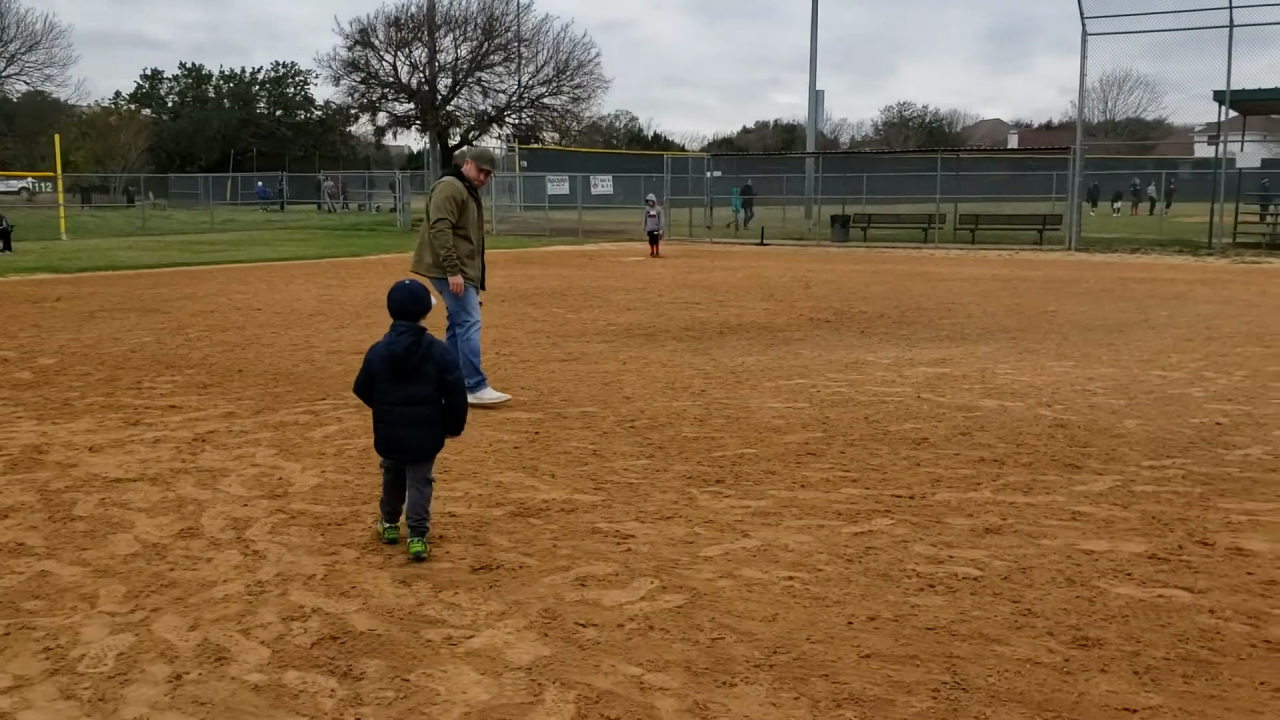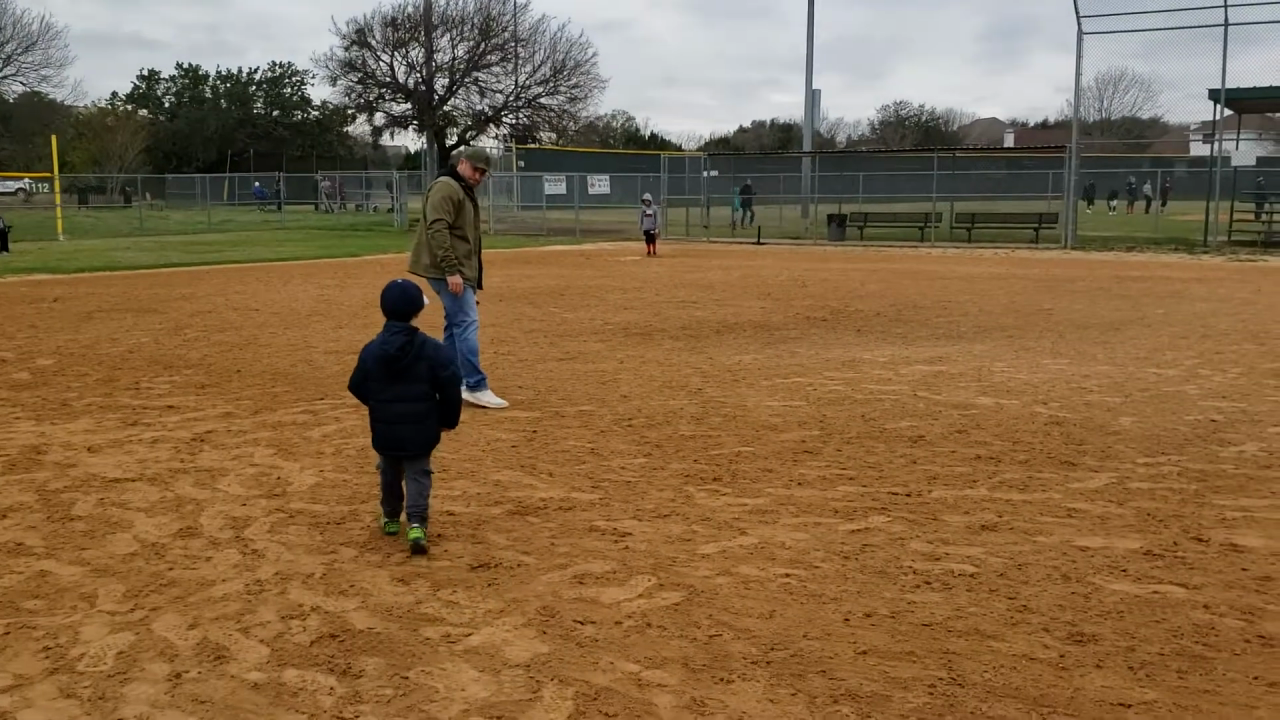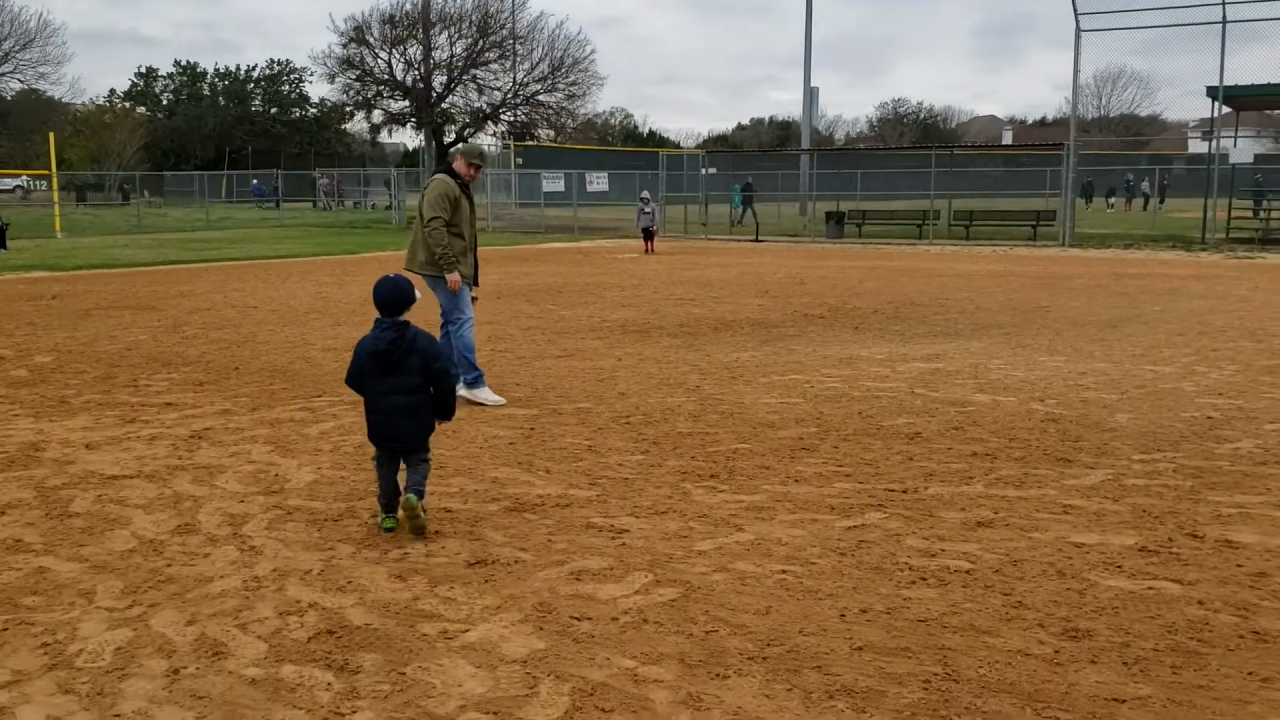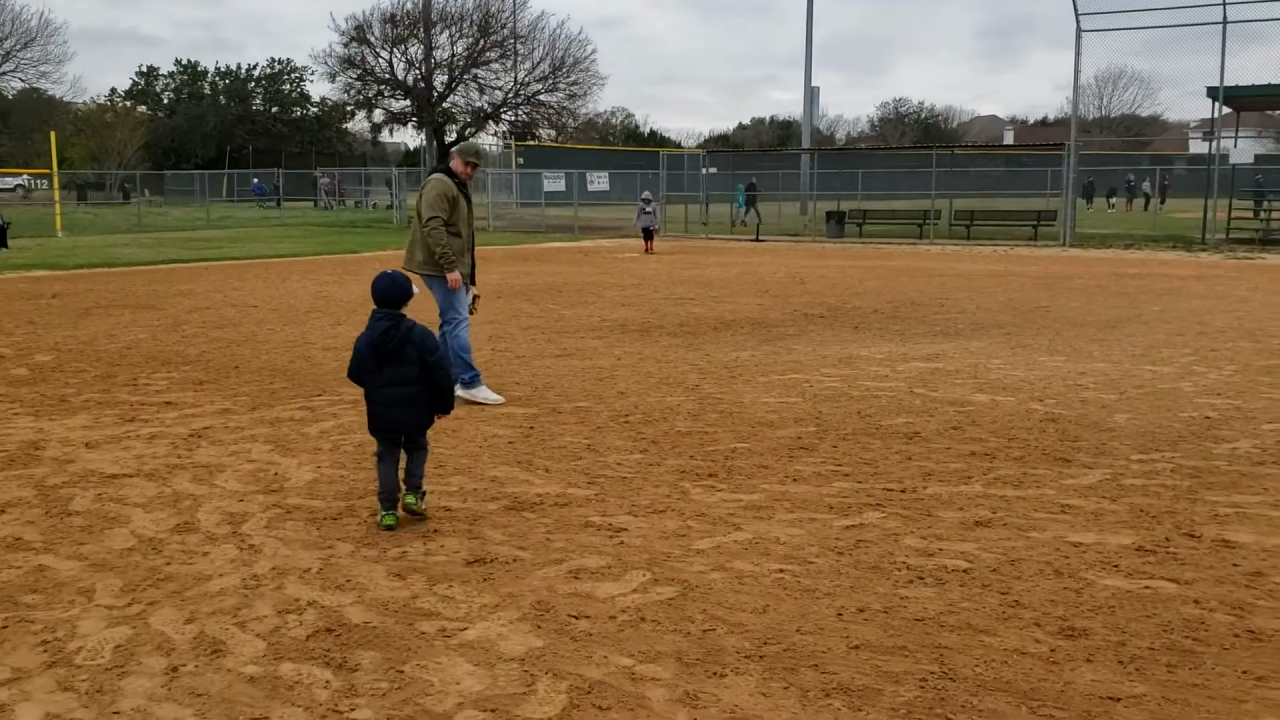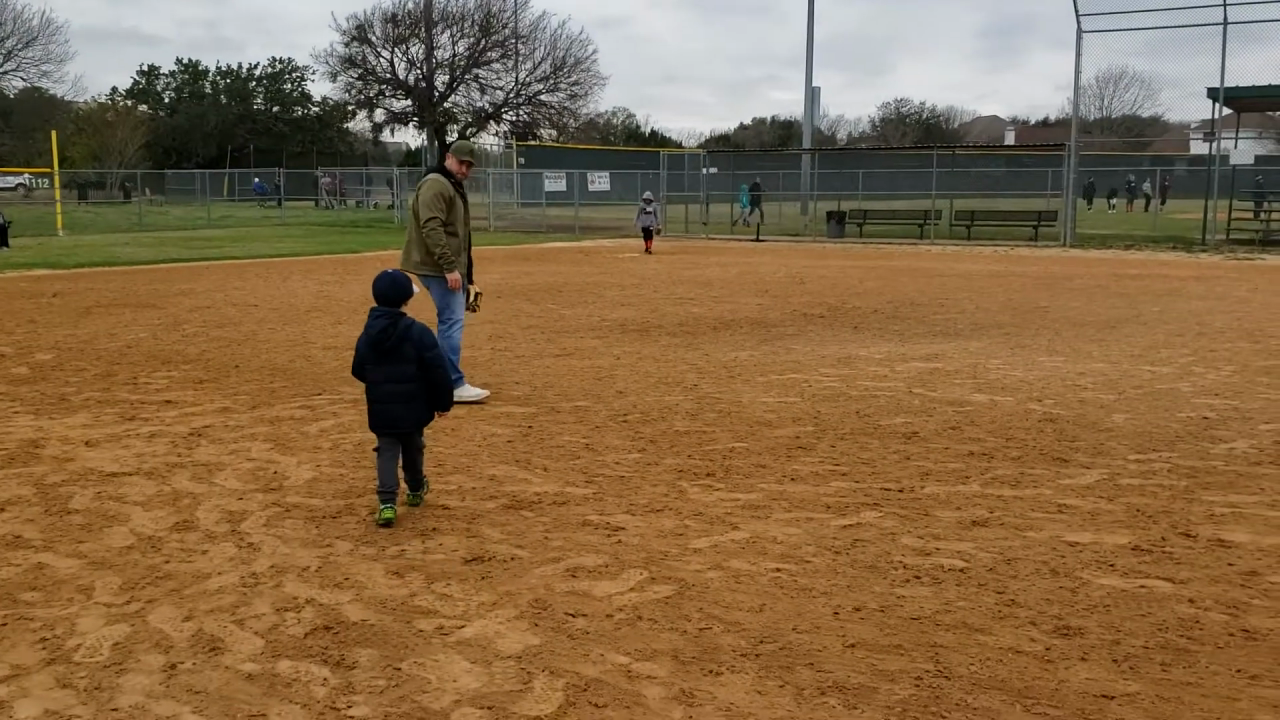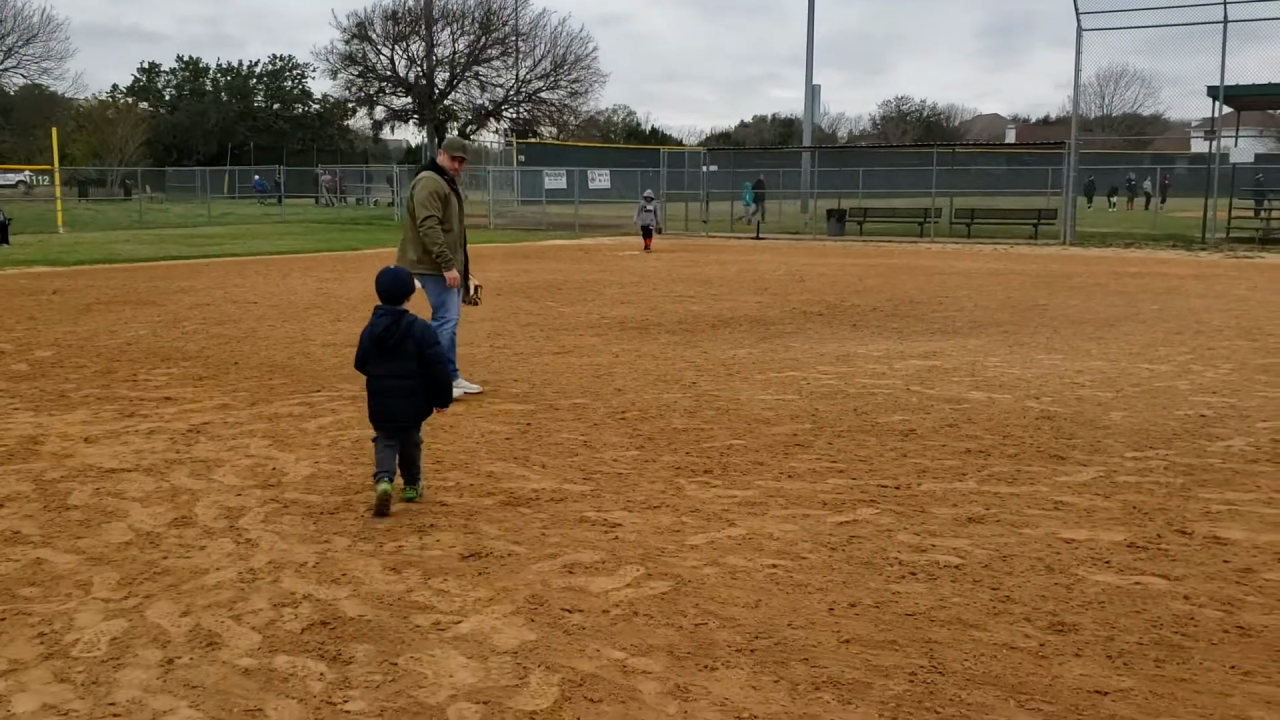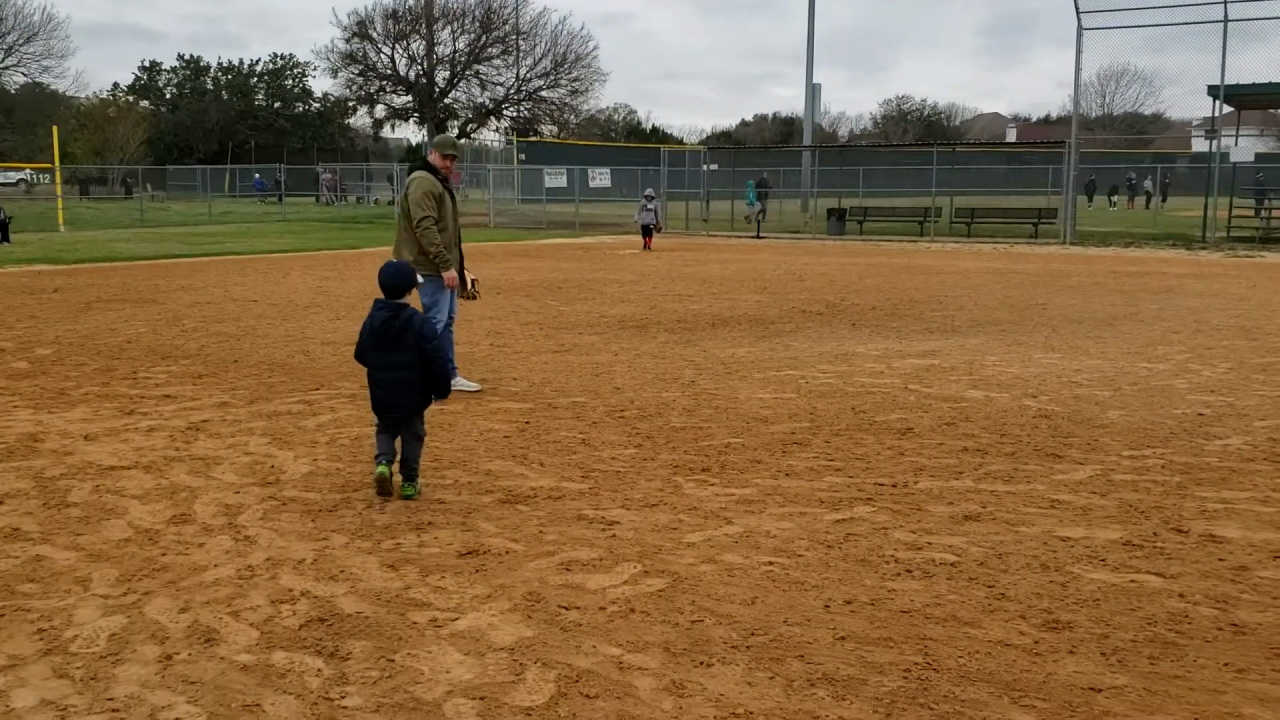
dt=0.1s
person 1, frame 1
left shoulder: (470, 193)
right shoulder: (449, 187)
right elbow: (440, 230)
left wrist: (477, 281)
right wrist: (453, 270)
left hip: (464, 272)
right hip: (451, 272)
left knee: (459, 325)
right knee: (469, 323)
right ankle: (476, 387)
person 1, frame 2
left shoulder: (466, 193)
right shoulder: (445, 188)
right elbow: (438, 231)
left wrist: (474, 280)
right wrist: (451, 270)
left hip: (460, 272)
right hip: (448, 272)
left knee: (456, 324)
right knee: (466, 323)
right ankle: (476, 387)
person 1, frame 3
left shoulder: (462, 190)
right shoulder: (441, 185)
right elbow: (434, 228)
left wrist: (470, 278)
right wrist: (450, 268)
left hip: (456, 269)
right hip: (443, 268)
left knee: (453, 322)
right knee: (462, 321)
right ankle: (474, 384)
person 1, frame 4
left shoulder: (459, 189)
right shoulder: (439, 184)
right elbow: (433, 228)
left wrist: (468, 277)
right wrist: (449, 267)
left hip: (454, 268)
right hip: (441, 267)
left knee: (452, 322)
right knee: (458, 321)
left ankle: (449, 380)
right ankle: (471, 383)
person 1, frame 5
left shoulder: (455, 187)
right shoulder: (435, 184)
right elbow: (431, 229)
left wrist: (464, 273)
right wrist: (449, 268)
left hip: (451, 268)
right hip: (437, 268)
left knee: (451, 321)
right knee: (452, 321)
left ankle: (449, 382)
right ankle: (451, 384)
person 1, frame 6
left shoulder: (448, 184)
right shoulder: (429, 182)
right elbow: (428, 227)
left wrist: (461, 269)
right wrist: (448, 266)
left hip: (447, 266)
right hip: (434, 266)
left knee: (448, 319)
right knee: (446, 319)
left ankle: (447, 377)
person 1, frame 7
left shoulder: (440, 182)
right shoulder: (422, 182)
right elbow: (425, 228)
left wrist: (454, 265)
right wrist: (446, 265)
left hip: (440, 265)
right hip: (428, 265)
left knee: (446, 319)
right knee: (434, 320)
left ankle: (446, 375)
person 2, frame 1
left shoulder: (378, 351)
right shoulder: (438, 351)
left elbow: (362, 389)
right elbow: (456, 393)
right wrist: (453, 425)
left hip: (389, 432)
right hip: (425, 432)
left knee: (393, 475)
right knee: (420, 481)
left ankle: (390, 523)
right ankle: (417, 538)
person 2, frame 2
left shoulder: (372, 350)
right shoulder: (432, 349)
left elbow: (357, 387)
right elbow: (450, 388)
right wrist: (448, 419)
left hip: (385, 428)
right hip: (421, 428)
left knee: (390, 471)
right knee: (418, 474)
left ankle: (391, 518)
right ankle: (416, 525)
person 2, frame 3
left shoulder: (366, 344)
right shoulder: (423, 341)
left elbow: (354, 381)
right elbow: (444, 380)
right wrist: (445, 410)
left hip: (381, 421)
right hip: (416, 419)
left knee: (386, 463)
right knee: (418, 459)
left ankle: (388, 513)
right ankle: (413, 497)
person 2, frame 4
left shoulder: (365, 338)
right shoulder: (420, 335)
left elbow: (355, 375)
right elbow: (440, 374)
right wrist: (443, 405)
left hip: (381, 413)
right hip: (415, 411)
left knee: (387, 457)
right knee: (416, 449)
left ankle: (388, 510)
right ankle: (413, 493)
person 2, frame 5
left shoulder: (367, 334)
right shoulder: (419, 332)
left elbow: (358, 371)
right elbow: (438, 371)
right wrist: (443, 402)
left hip: (381, 409)
right hip: (414, 407)
left knee: (387, 452)
right knee: (413, 447)
left ankle: (388, 504)
right ankle: (416, 489)
person 2, frame 6
left shoulder: (370, 330)
right shoulder: (420, 329)
left elbow: (361, 364)
right elbow: (438, 367)
right wrist: (442, 399)
left hip: (381, 403)
right hip: (413, 401)
left knee: (385, 442)
right knee: (409, 440)
left ankle: (383, 481)
right ankle: (410, 485)
person 2, frame 7
left shoulder: (371, 322)
right shoulder: (420, 323)
left elbow: (361, 356)
right elbow: (437, 360)
right wrist: (441, 390)
left hip: (382, 393)
right hip: (413, 393)
left knee: (386, 430)
right knee: (412, 433)
left ankle: (383, 465)
right ankle: (409, 481)
